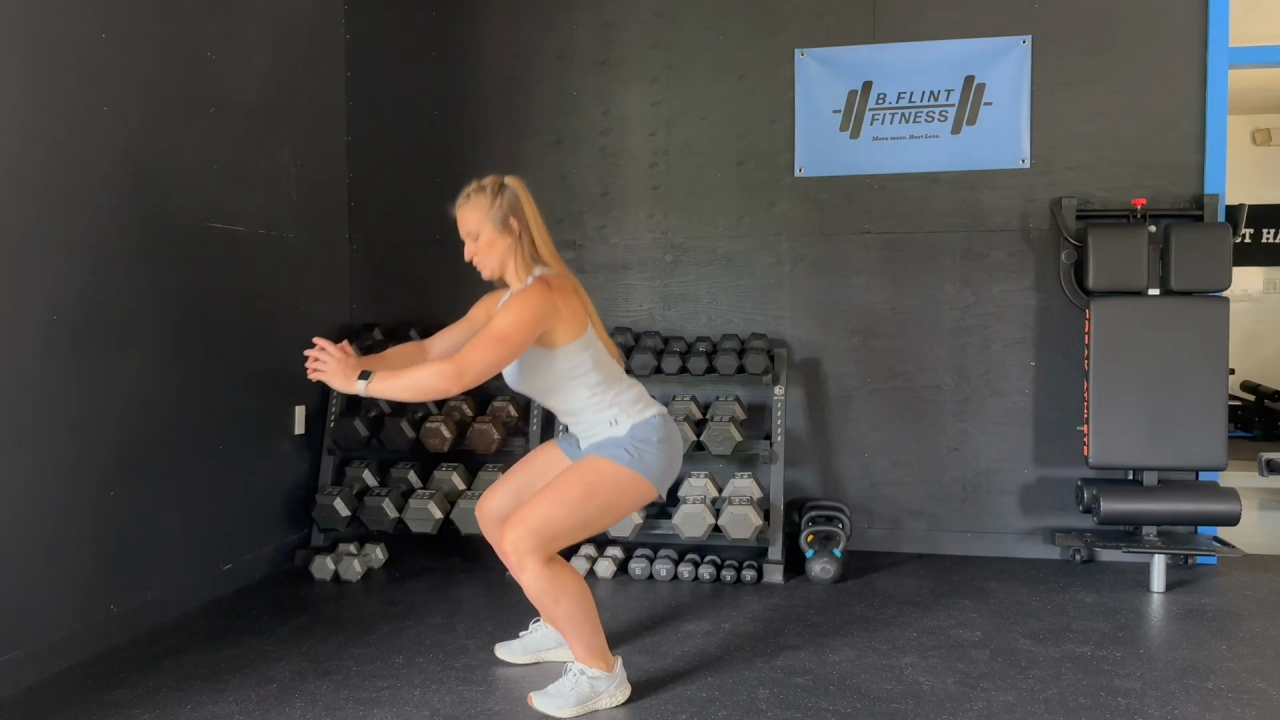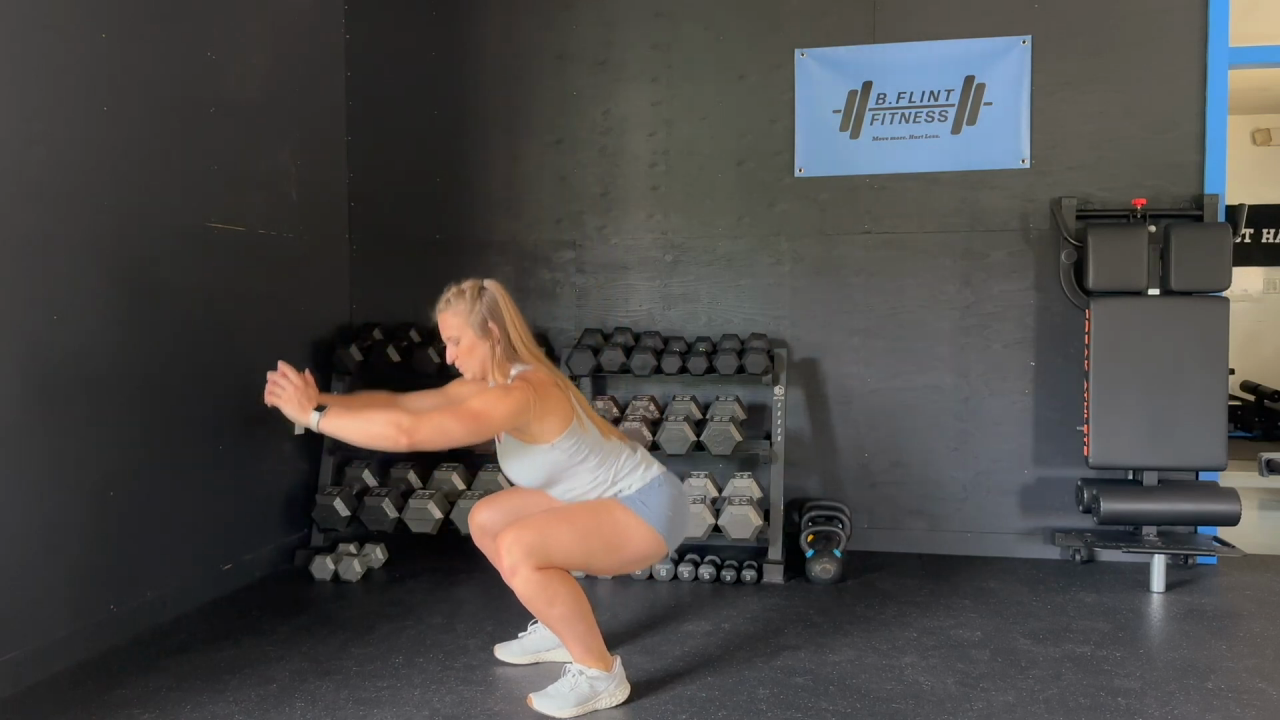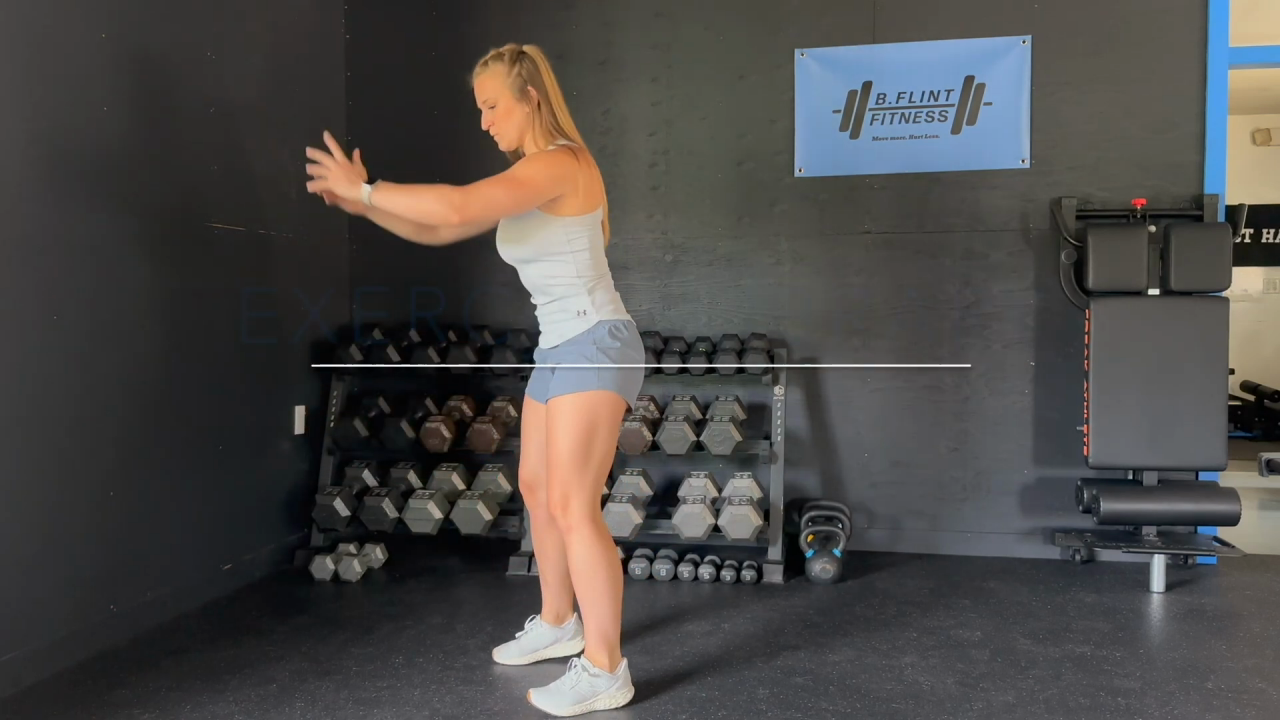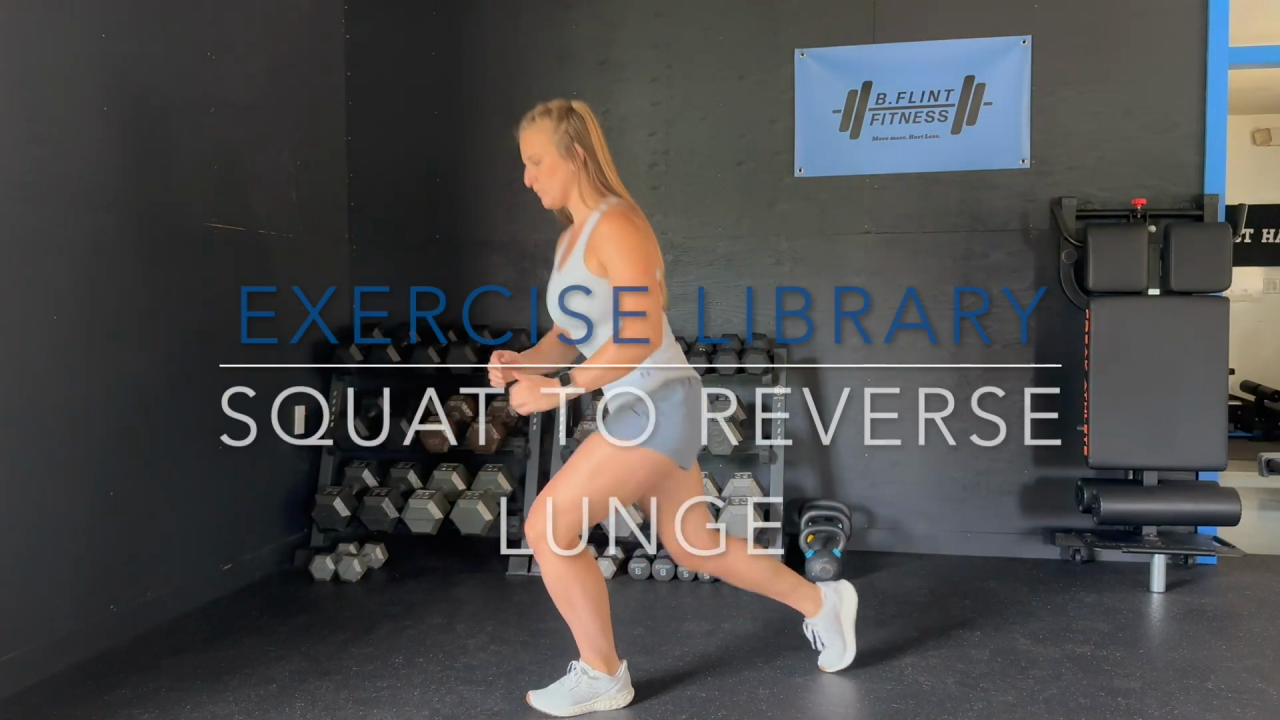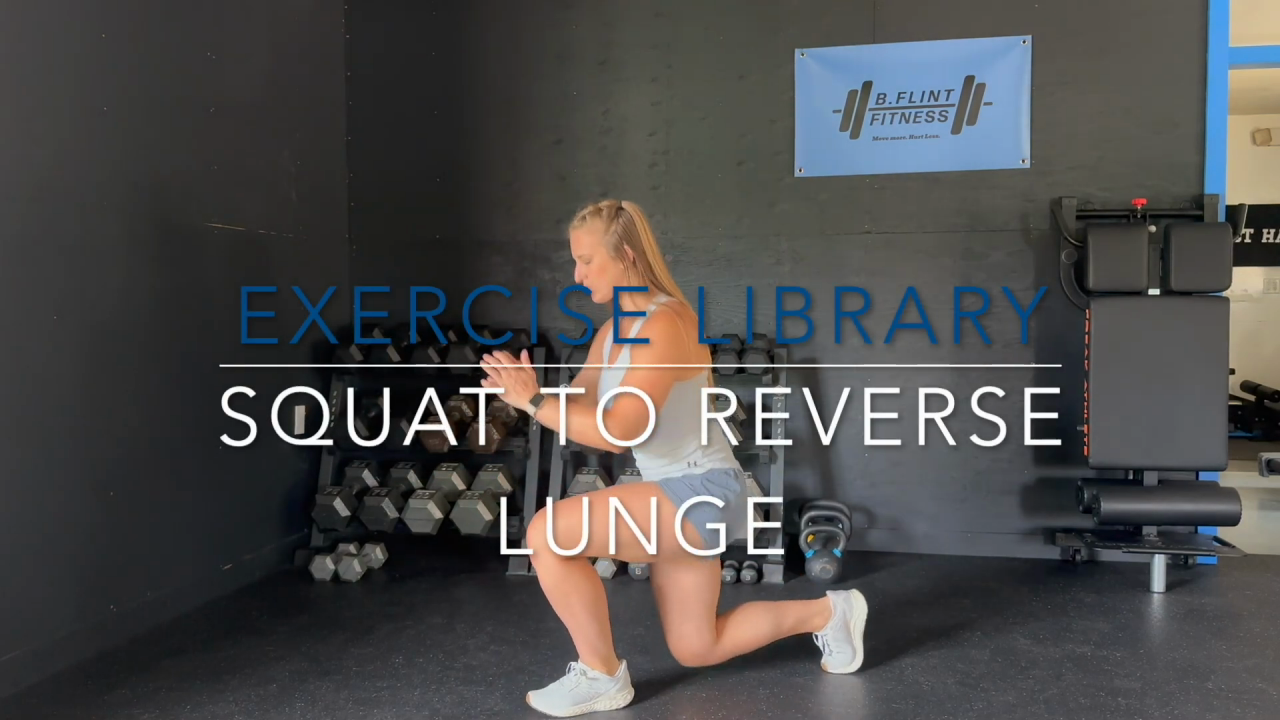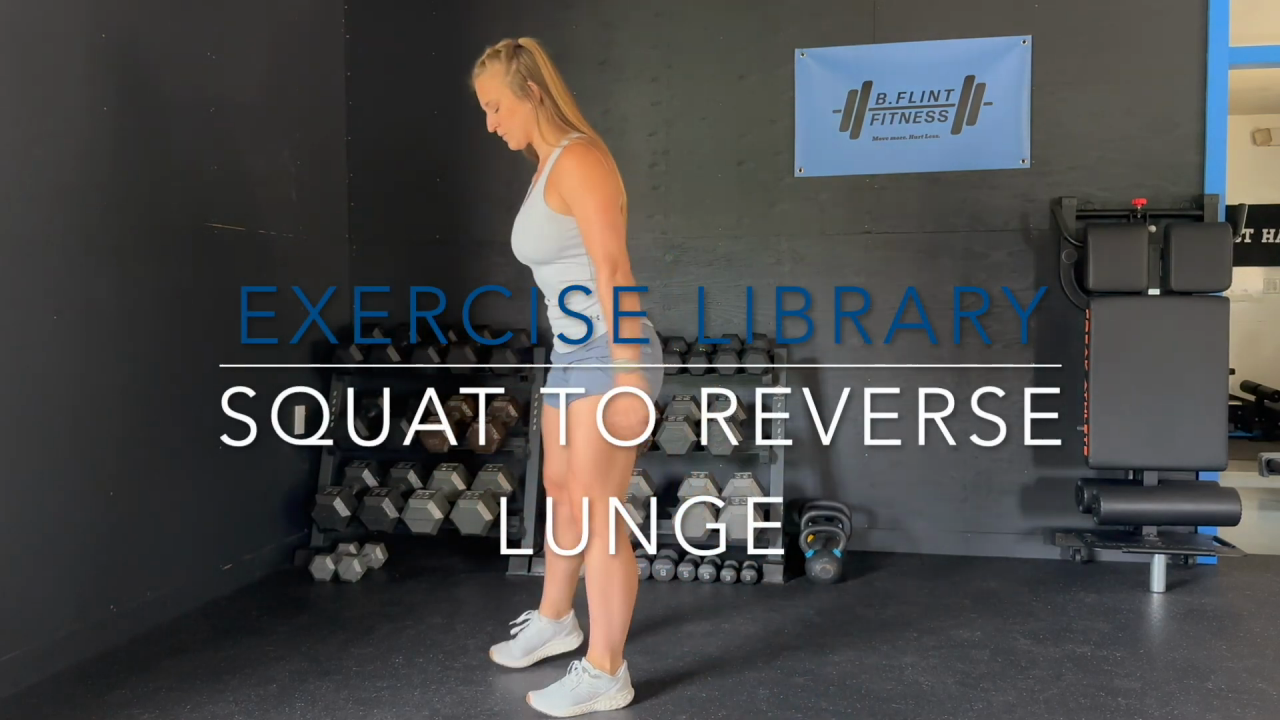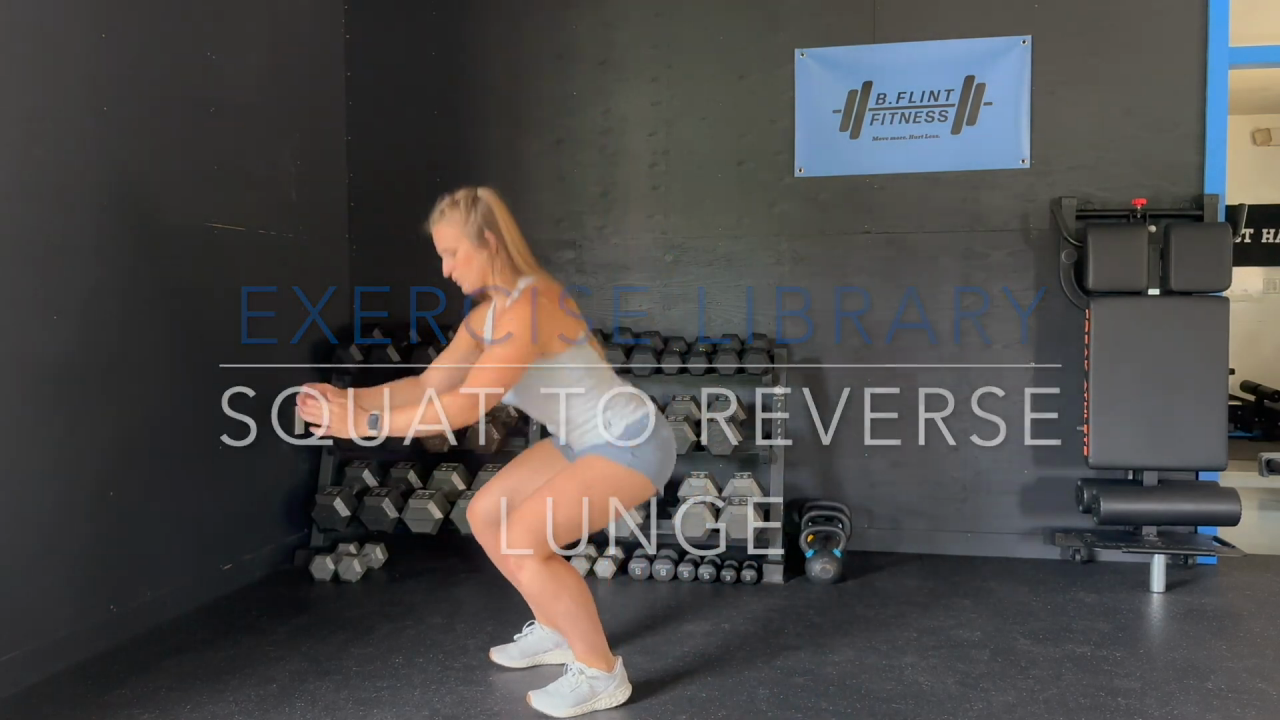
dt=0.7s
person 1, frame 1
left shoulder: (540, 298)
right shoulder: (504, 300)
left elbow: (457, 375)
right elbow: (431, 349)
left wrist: (360, 383)
right wrist: (359, 363)
left hip: (640, 446)
right hip: (600, 438)
left knee: (524, 541)
right knee: (494, 514)
left ankle: (601, 673)
right ankle: (561, 629)
person 1, frame 2
left shoulder: (520, 395)
right shoulder: (488, 385)
left elbow: (408, 432)
right elbow: (401, 402)
left wrist: (314, 415)
right wrist: (321, 402)
left hip: (649, 509)
right hip: (619, 499)
left knee: (517, 548)
right knee: (486, 522)
left ankle: (598, 672)
right ankle: (560, 628)
person 1, frame 3
left shoulder: (559, 164)
right shoulder: (535, 170)
left elbow: (454, 209)
right elbow: (449, 229)
left wrist: (363, 191)
right wrist: (367, 198)
left hip: (594, 348)
right hip: (561, 349)
left knee: (571, 507)
right knee: (537, 490)
right ankle: (557, 624)
person 1, frame 4
left shoulder: (617, 225)
right shoulder: (574, 235)
left elbow: (641, 336)
right elbow: (569, 331)
left wrist: (557, 385)
right wrist: (528, 361)
left hip: (659, 407)
right hip: (647, 407)
left knee: (547, 527)
right knee: (693, 548)
right ankle: (821, 602)
person 1, frame 5
left shoulder: (665, 326)
right shoulder: (617, 328)
left elbow: (620, 432)
right elbow: (579, 412)
left wrist: (533, 401)
right wrist: (531, 389)
left hip: (698, 494)
right hip: (682, 491)
left knee: (547, 533)
right knee: (695, 649)
left ankle: (601, 675)
right ankle: (832, 612)
person 1, frame 6
left shoulder: (580, 160)
right shoulder: (548, 170)
left elbow: (615, 273)
left wrist: (629, 375)
left hip: (609, 357)
right hip: (579, 353)
left knee: (594, 514)
right knee: (561, 493)
right ankle: (555, 620)
person 1, frame 7
left shoulder: (530, 309)
right shoulder: (487, 316)
left elbow: (464, 408)
right elbow: (425, 387)
left wrist: (363, 422)
right wrist: (348, 400)
left hip: (633, 446)
right hip: (591, 442)
left knee: (521, 543)
right knee: (485, 515)
left ankle: (601, 673)
right ankle: (558, 631)
